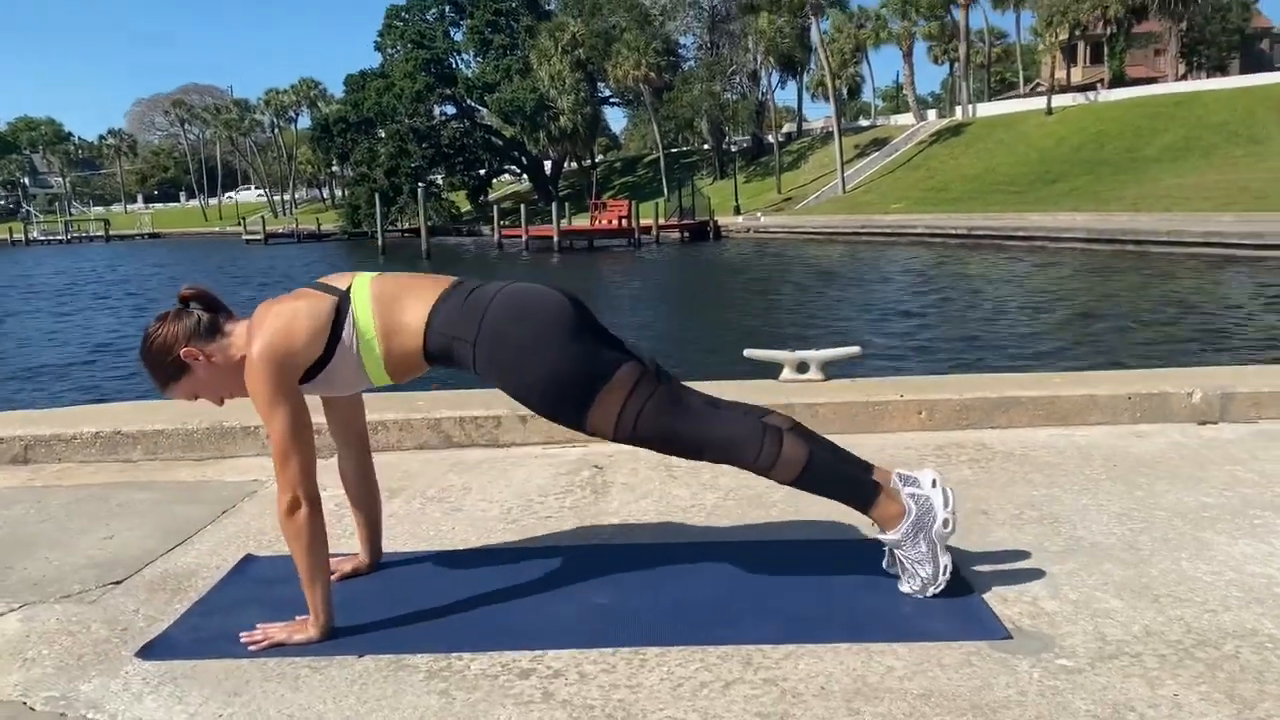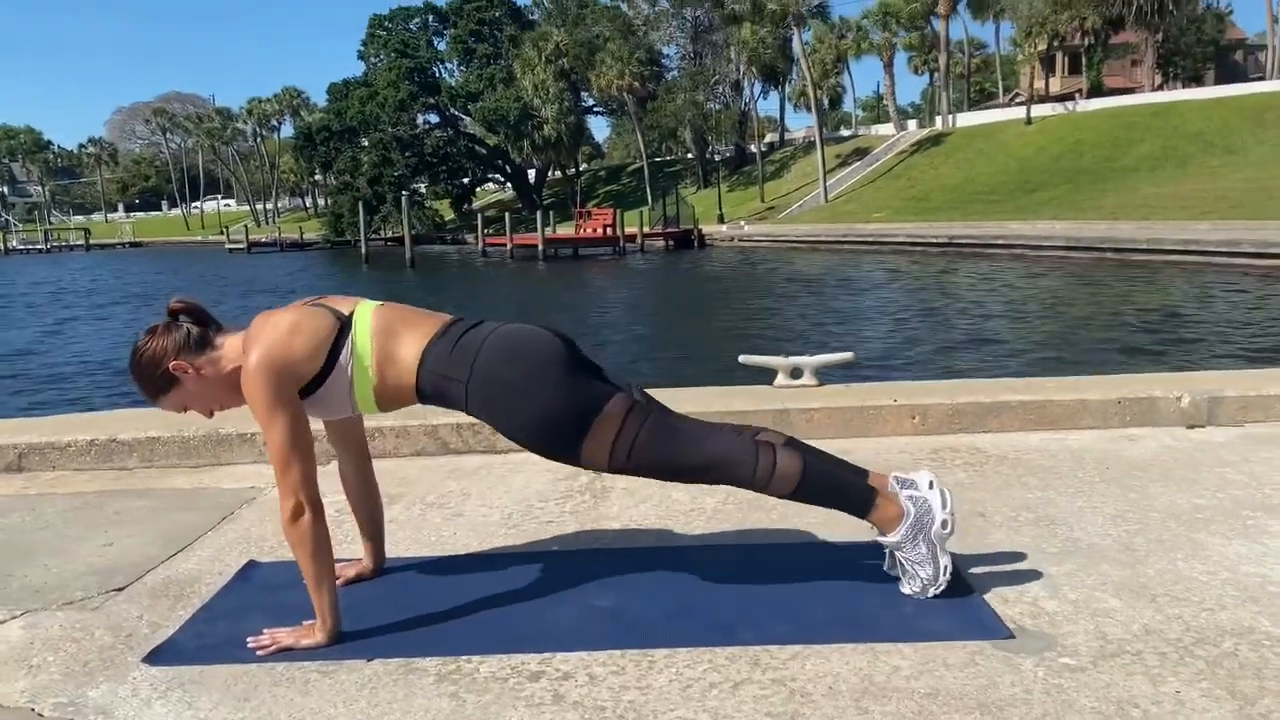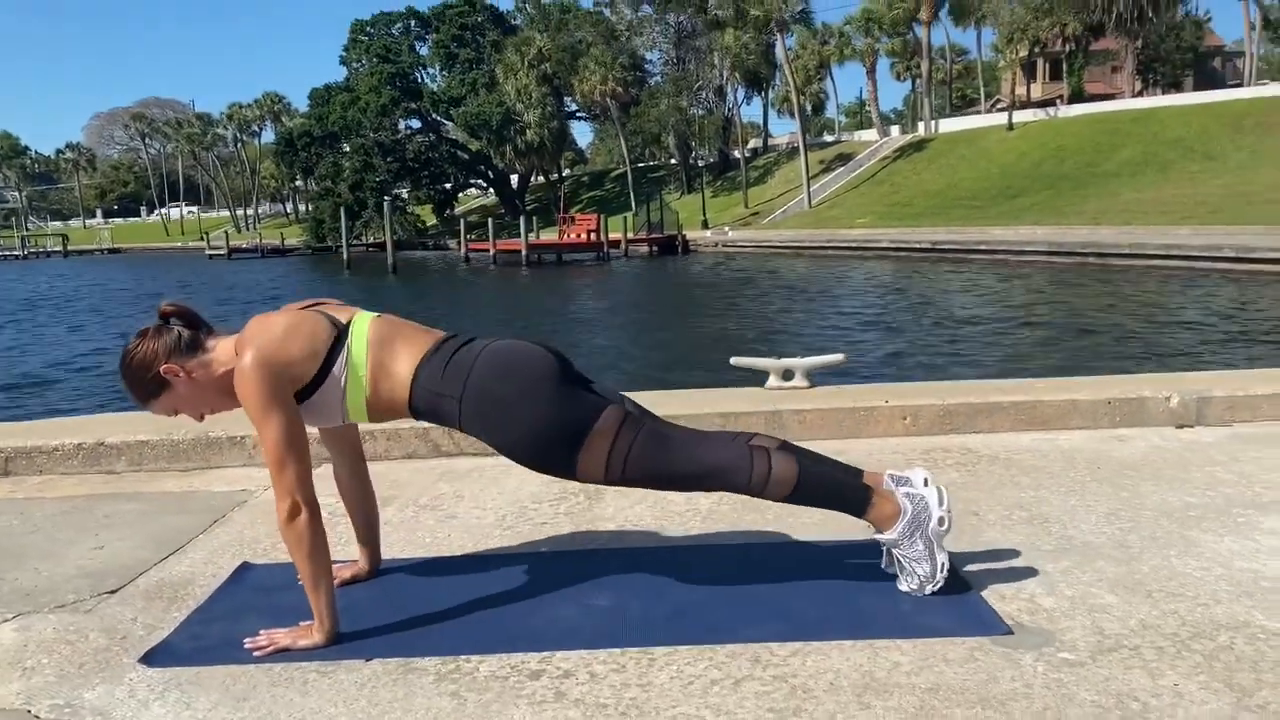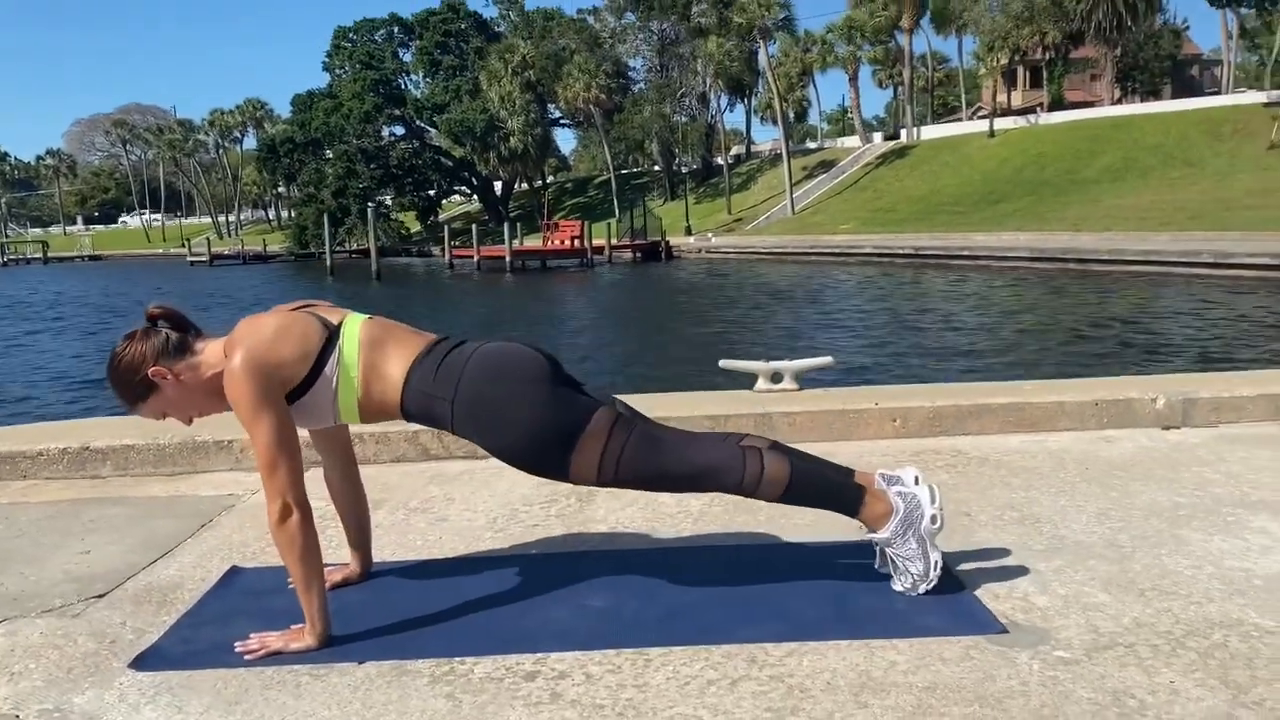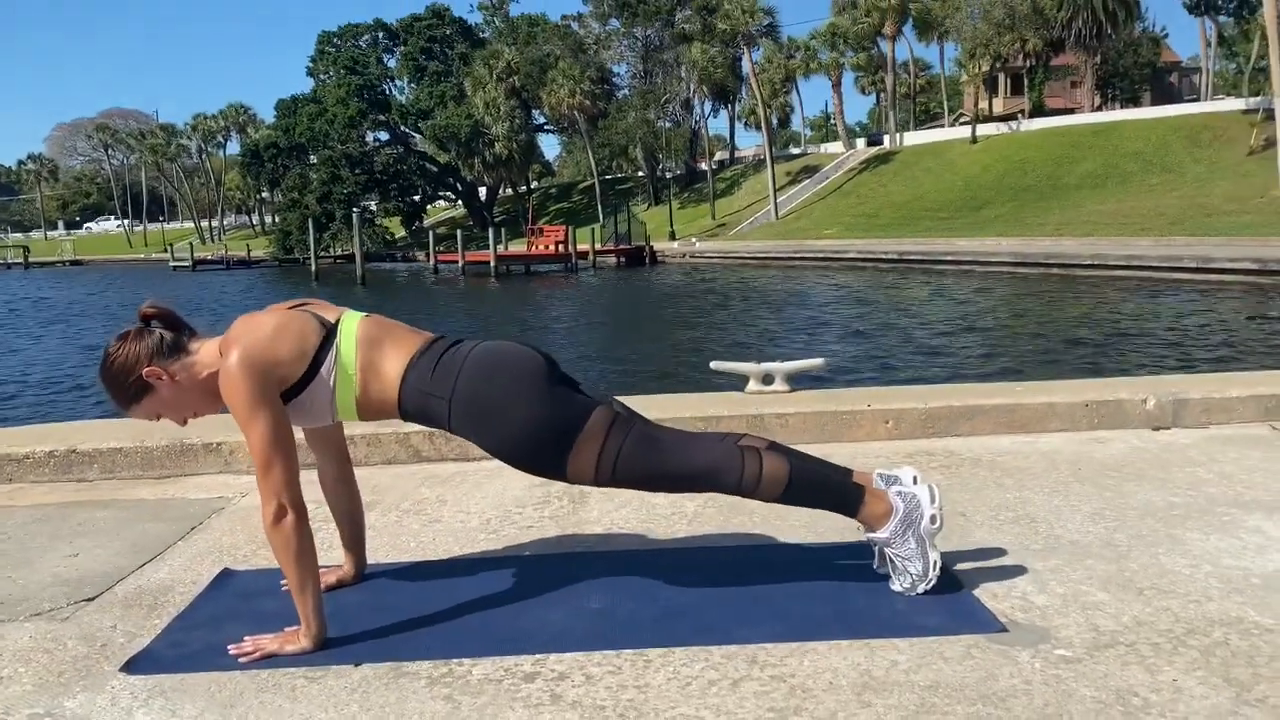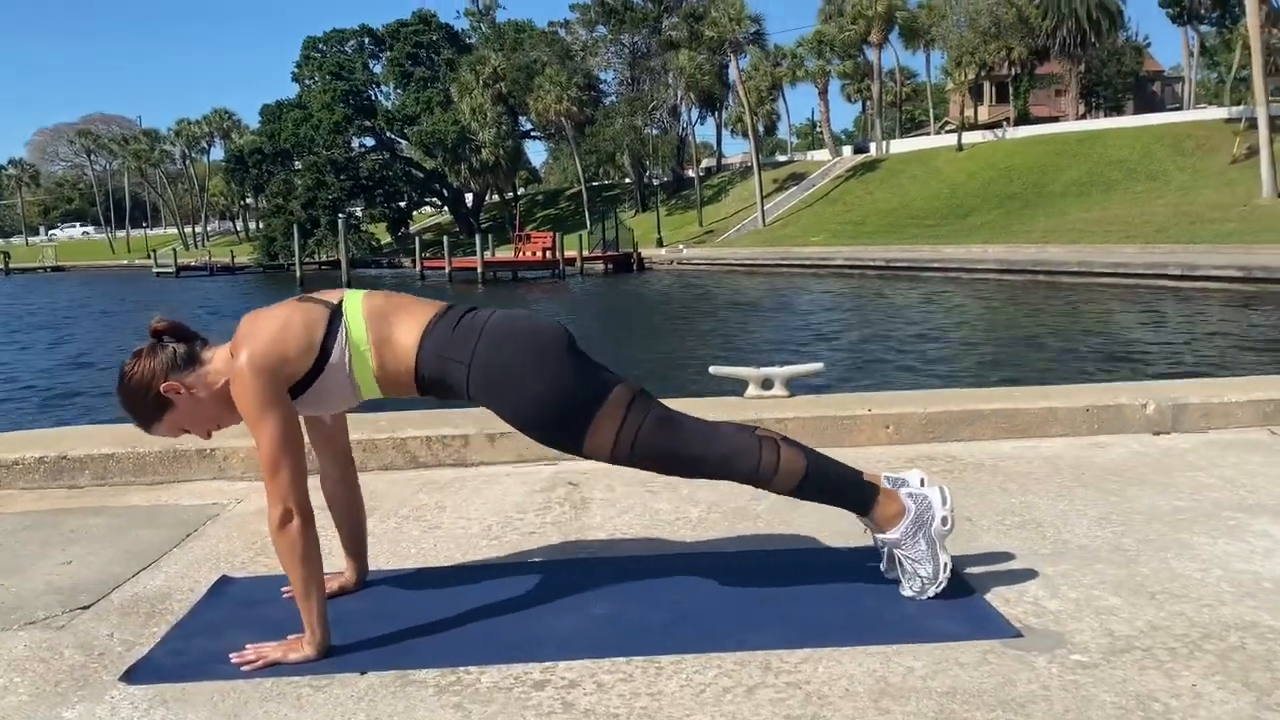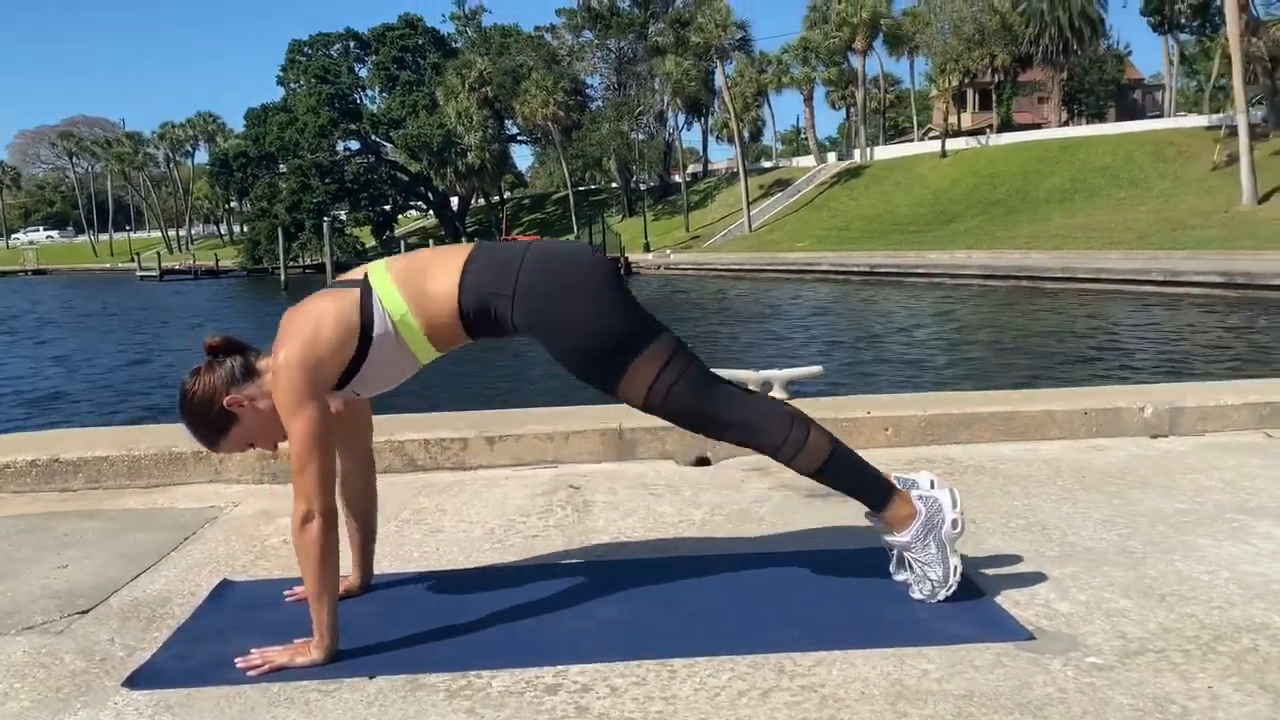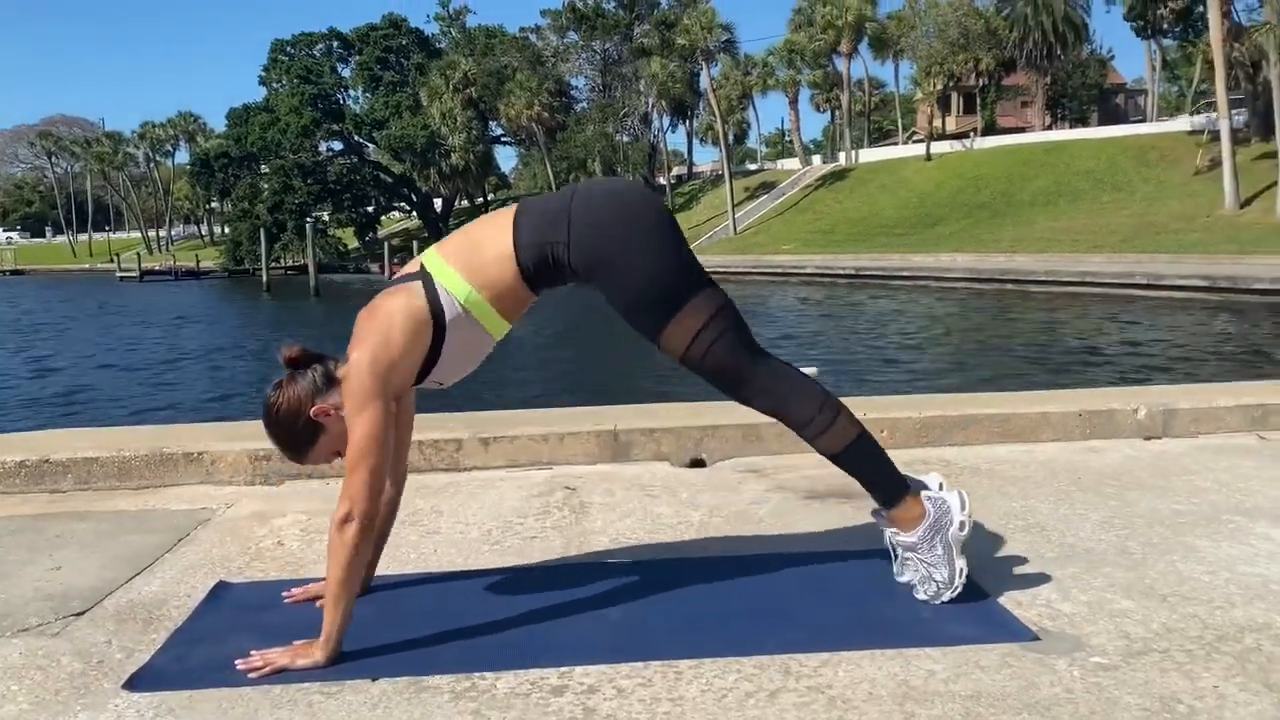
dt=0.2s
person 1, frame 1
left shoulder: (264, 351)
right shoulder: (302, 328)
left elbow: (296, 495)
right elbow: (351, 445)
left wrist: (315, 617)
right wrist: (369, 551)
left hip: (512, 333)
right hip: (522, 315)
left knee: (698, 428)
right knee: (696, 413)
left ankle: (897, 509)
right ankle: (898, 489)
person 1, frame 2
left shoulder: (261, 363)
right shoulder: (295, 335)
left elbow: (298, 502)
right elbow: (350, 448)
left wrist: (322, 622)
right wrist: (373, 556)
left hip: (506, 378)
right hip: (516, 356)
left knee: (694, 452)
right knee: (692, 439)
left ankle: (897, 509)
right ankle: (892, 490)
person 1, frame 3
left shoulder: (254, 365)
right shoulder: (290, 336)
left elbow: (293, 502)
right elbow: (345, 450)
left wrist: (320, 622)
right wrist: (367, 558)
left hip: (499, 397)
right hip: (509, 371)
left knee: (689, 461)
right knee: (688, 450)
left ankle: (893, 507)
right ankle: (885, 488)
person 1, frame 4
left shoulder: (244, 367)
right shoulder: (282, 338)
left elbow: (286, 504)
right elbow: (336, 455)
left wrist: (313, 625)
right wrist: (360, 561)
left hip: (493, 399)
right hip: (500, 374)
left knee: (683, 463)
right knee: (679, 452)
left ankle: (886, 506)
right ankle: (876, 488)
person 1, frame 5
left shoulder: (238, 365)
right shoulder: (273, 340)
left elbow: (281, 506)
right elbow: (332, 458)
left wrist: (308, 627)
right wrist: (354, 562)
left hip: (490, 396)
right hip: (495, 374)
left knee: (680, 461)
right knee: (674, 452)
left ankle: (886, 506)
right ankle: (875, 489)
person 1, frame 6
left shoulder: (250, 367)
right shoulder: (283, 355)
left elbow: (288, 511)
right elbow: (335, 466)
left wrist: (310, 633)
right wrist: (355, 569)
left hip: (506, 359)
right hip: (505, 343)
left knee: (686, 445)
right knee: (684, 440)
left ankle: (894, 509)
right ankle: (884, 493)
person 1, frame 7
left shoulder: (293, 368)
right shoulder: (323, 352)
left elbow: (314, 513)
right elbow: (358, 468)
left wrist: (318, 638)
right wrist: (357, 574)
left hip: (547, 286)
right hip: (545, 276)
left knee: (714, 409)
right knee: (710, 405)
left ankle: (906, 514)
right ankle: (894, 496)
person 1, frame 8
left shoulder: (367, 370)
right shoulder: (380, 356)
left elbow: (355, 512)
right elbow: (385, 492)
left wrist: (323, 645)
right wrist: (348, 581)
left hip: (597, 231)
right hip: (596, 222)
left knee: (749, 376)
right knee: (746, 375)
left ankle: (917, 515)
right ankle: (903, 503)
